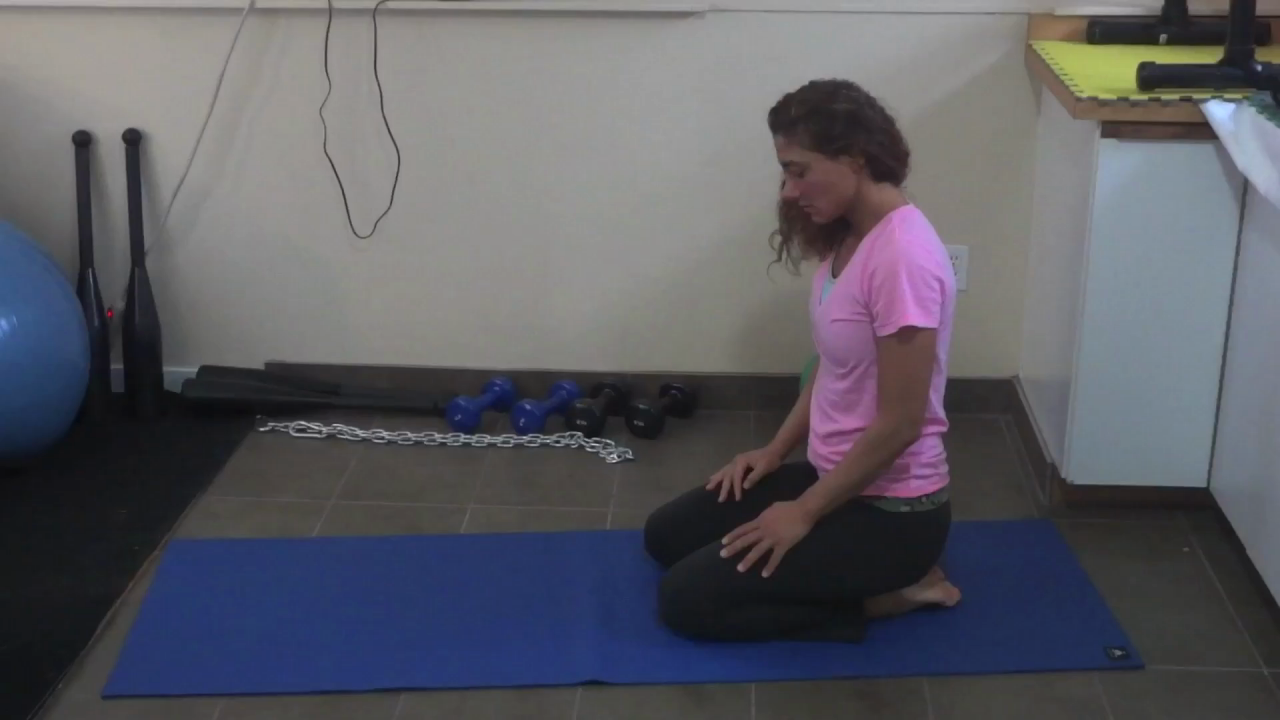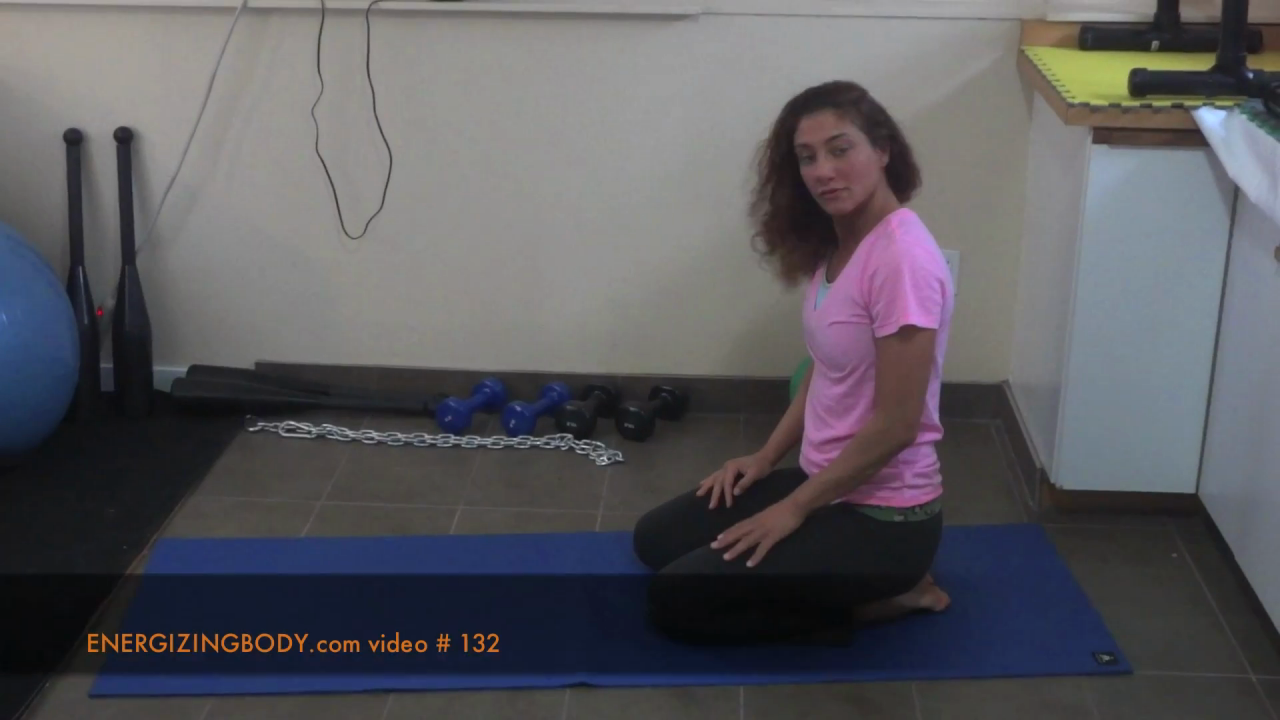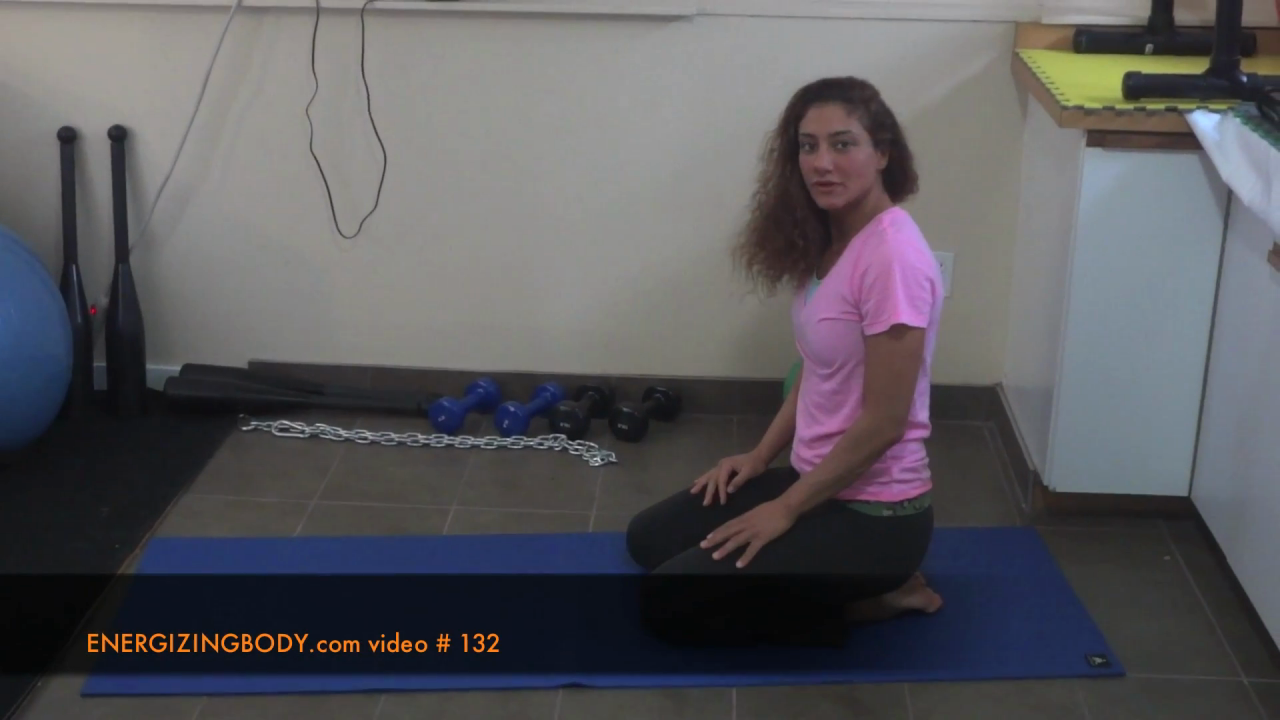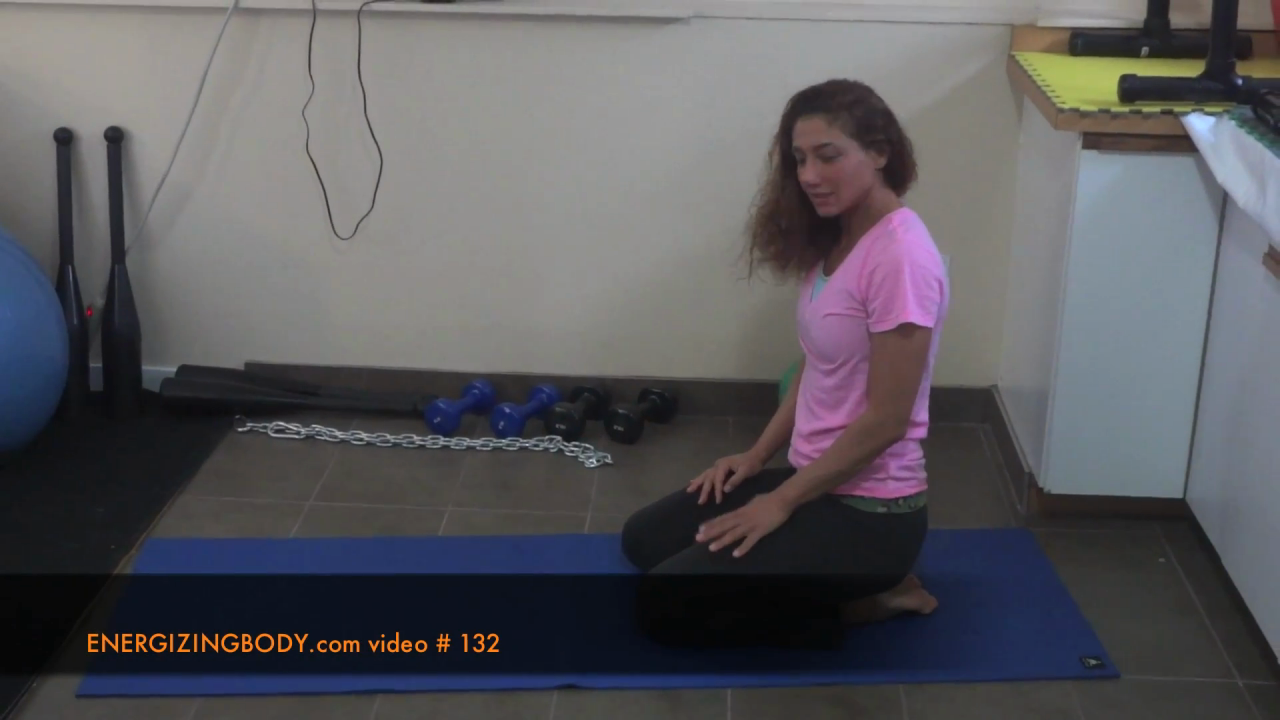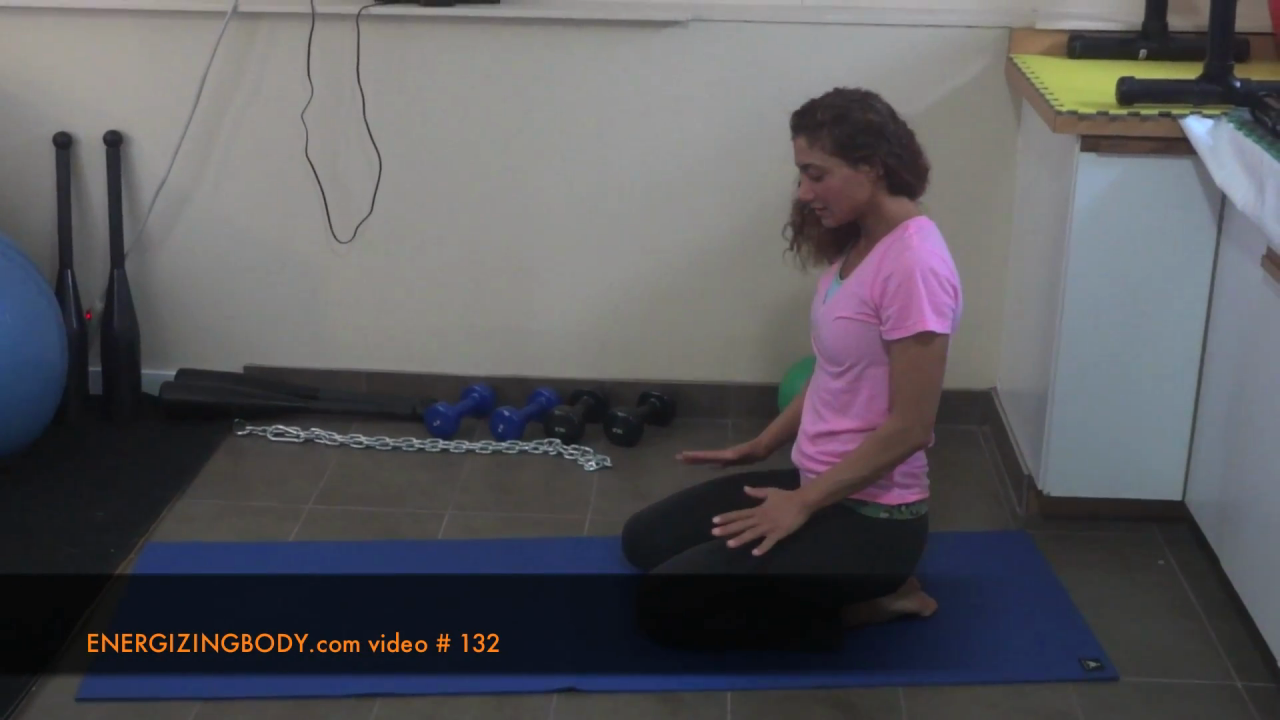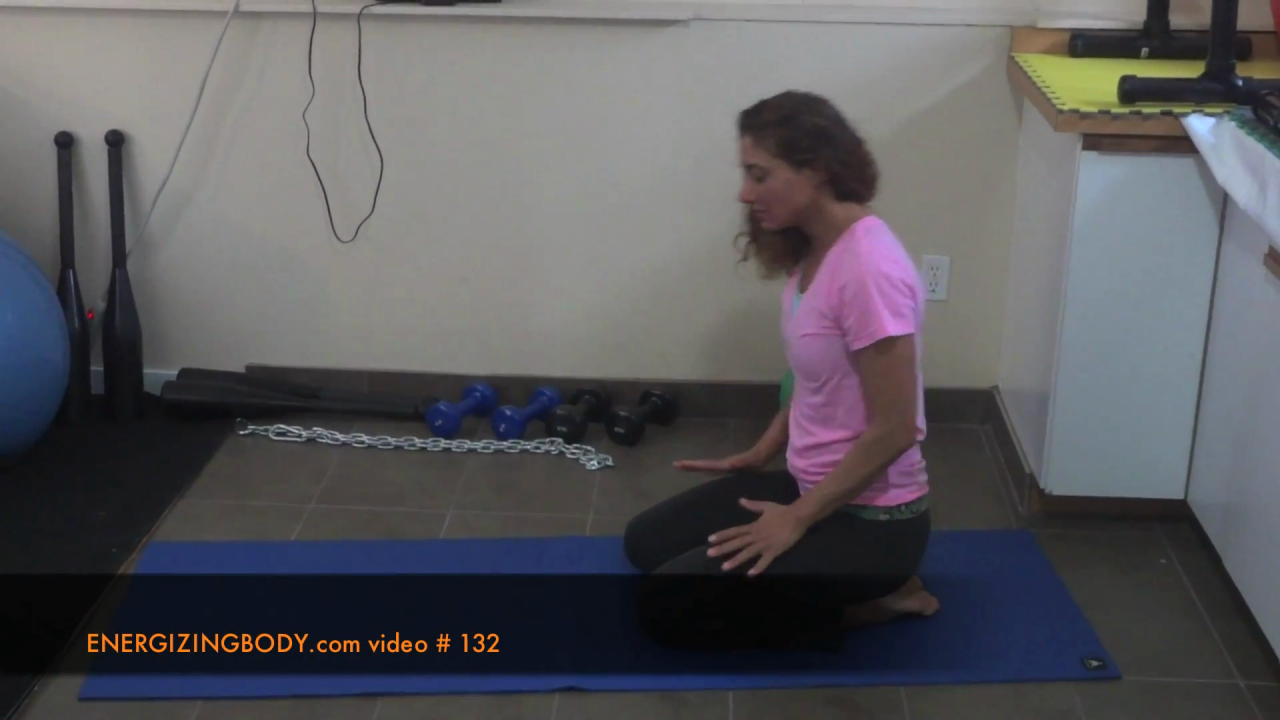
dt=0.4s
person 1, frame 1
left shoulder: (901, 258)
right shoulder: (850, 236)
left elbow: (900, 426)
left wrist: (806, 513)
right wrist: (774, 451)
left hip: (891, 508)
right hip: (837, 475)
left knee: (688, 600)
right knee: (667, 535)
left ankle: (891, 590)
right ankle: (875, 575)
person 1, frame 2
left shoulder: (902, 260)
right shoulder: (837, 245)
left elbow: (897, 426)
left wrist: (796, 509)
right wrist: (766, 458)
left hip: (883, 516)
right hip: (830, 483)
left knee: (675, 604)
right knee: (656, 539)
left ankle: (884, 596)
right ankle: (857, 586)
person 1, frame 3
left shoulder: (891, 258)
right shoulder: (826, 240)
left elbow: (884, 423)
left wrist: (787, 509)
right wrist: (760, 458)
left hip: (875, 514)
right hip: (821, 479)
left knee: (671, 604)
right knee: (649, 539)
left ankle: (875, 595)
right ankle: (859, 581)
person 1, frame 4
left shoulder: (900, 259)
right shoulder: (835, 240)
left elbow: (886, 421)
left wrist: (782, 502)
right wrist: (757, 456)
left hip: (869, 511)
right hip: (819, 478)
left knee: (667, 606)
right knee: (644, 539)
left ankle: (867, 597)
right ankle: (848, 579)
person 1, frame 5
left shoulder: (914, 267)
right shoulder: (858, 245)
left elbow: (911, 428)
left wrist: (802, 506)
right wrist: (759, 446)
left hip: (871, 515)
right hip: (820, 482)
left knee: (666, 606)
right knee: (645, 540)
left ankle: (864, 600)
right ankle: (853, 583)
person 1, frame 6
left shoulder: (866, 270)
right shoulder: (818, 248)
left elbow: (891, 432)
left wrist: (797, 520)
right wrist: (760, 455)
left hip: (872, 519)
right hip: (821, 482)
left knee: (667, 607)
right knee: (646, 542)
left ankle: (862, 598)
right ankle: (857, 580)
